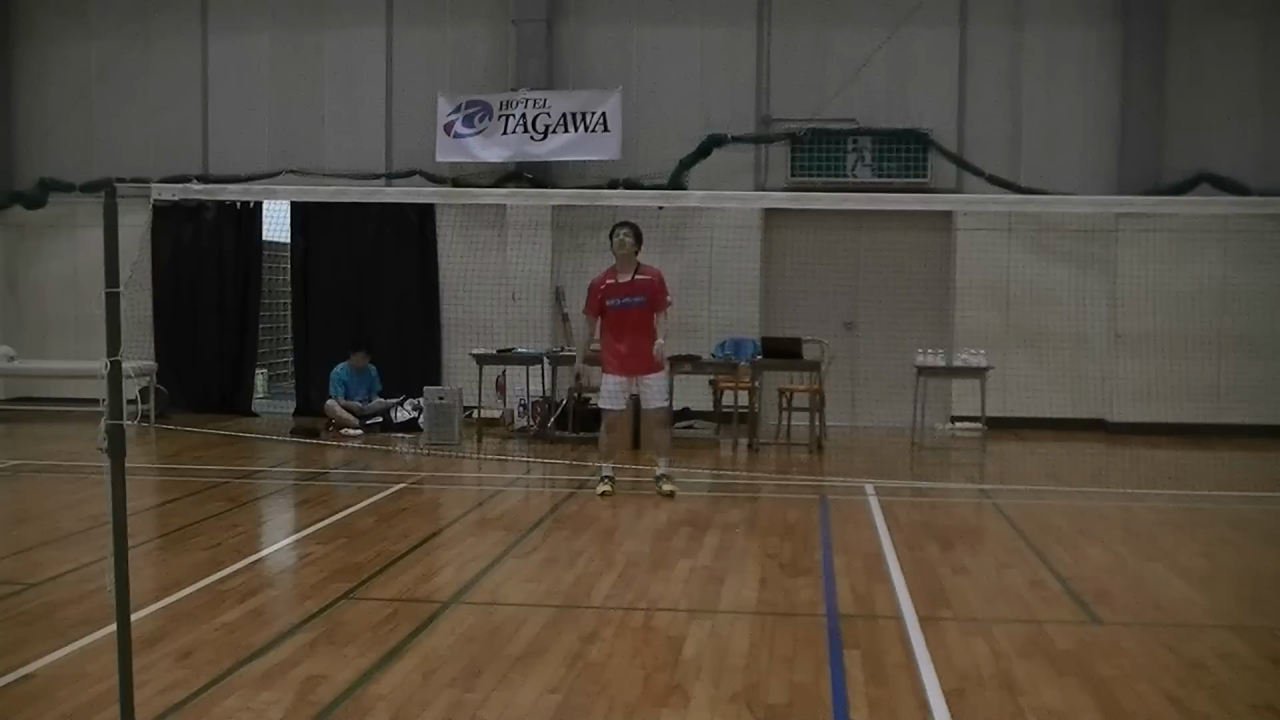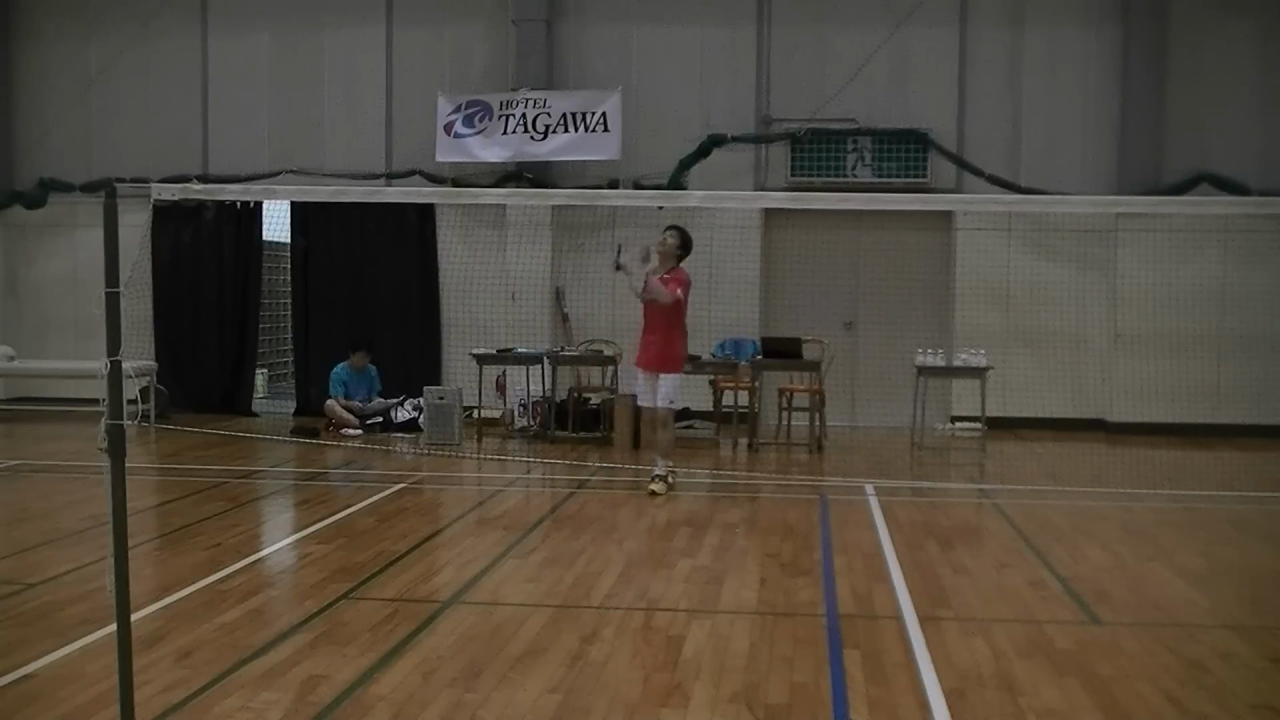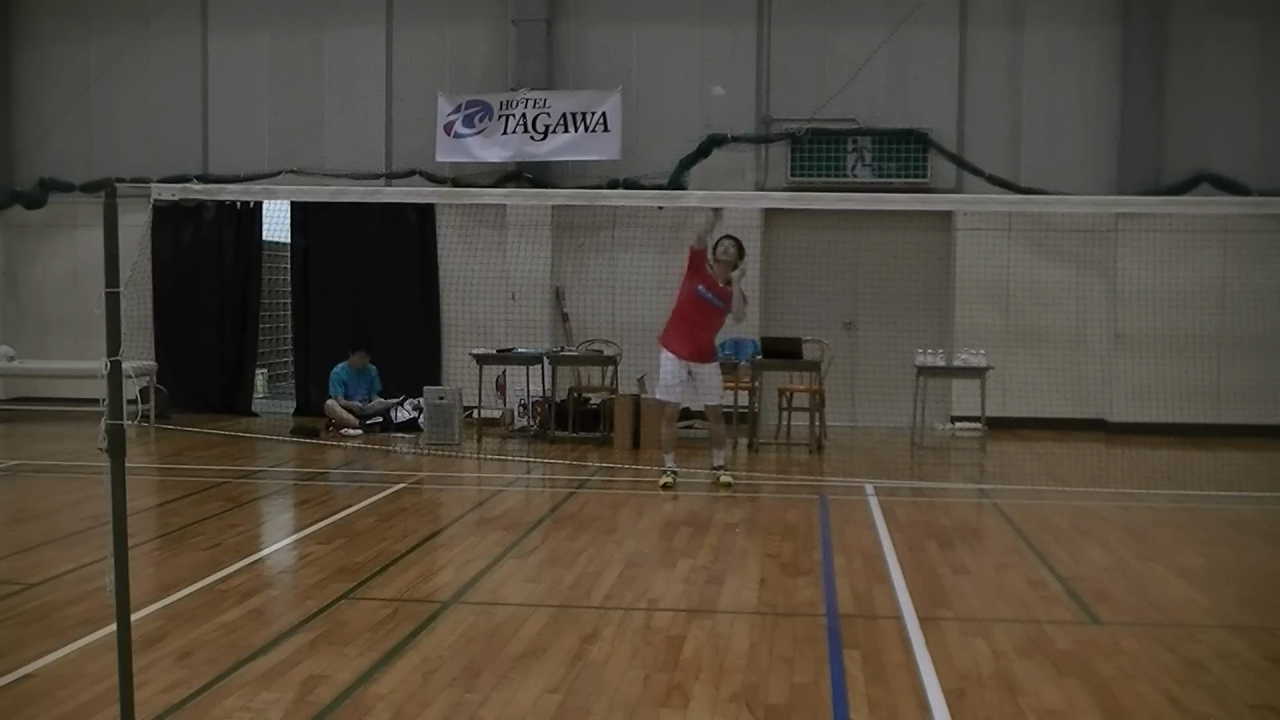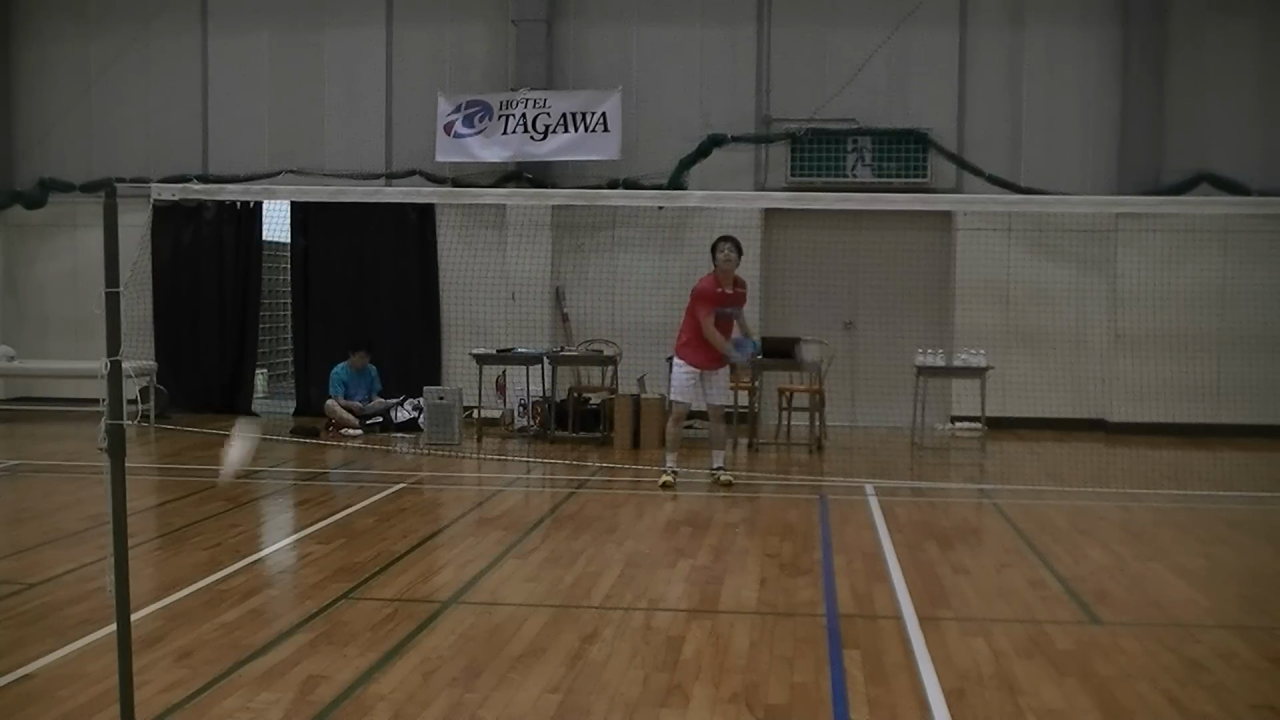
dt=0.7s
person 1, frame 1
left shoulder: (653, 278)
right shoulder: (599, 284)
left elbow: (661, 314)
right elbow: (590, 324)
left wrist: (661, 340)
right wrist: (580, 358)
left hip: (649, 363)
right hip: (614, 363)
left knee: (658, 417)
right knee: (611, 420)
left ankle: (663, 474)
right ankle: (606, 475)
person 1, frame 2
left shoulder: (680, 278)
right shoulder: (653, 275)
left elbow: (664, 298)
left wrist: (650, 270)
right wrist: (630, 272)
left hip: (670, 359)
right hip: (647, 356)
left knee: (663, 417)
right knee: (648, 417)
left ankle: (662, 473)
right ankle: (662, 467)
person 1, frame 3
left shoulder: (734, 290)
right shoulder: (698, 266)
left elbow: (738, 316)
right elbow: (700, 241)
left wrist: (737, 282)
right wrist: (713, 220)
left hip: (706, 358)
right hip: (674, 352)
left knee: (714, 413)
right knee: (670, 412)
left ankle: (719, 466)
right ankle: (669, 468)
person 1, frame 4
left shoulder: (741, 287)
right shoulder: (705, 287)
right elbow: (708, 329)
left wrist: (750, 337)
right wrist: (734, 354)
left hip: (717, 361)
right hip: (688, 357)
left knee: (717, 413)
right knee: (678, 412)
left ankle: (718, 467)
right ankle: (670, 468)
